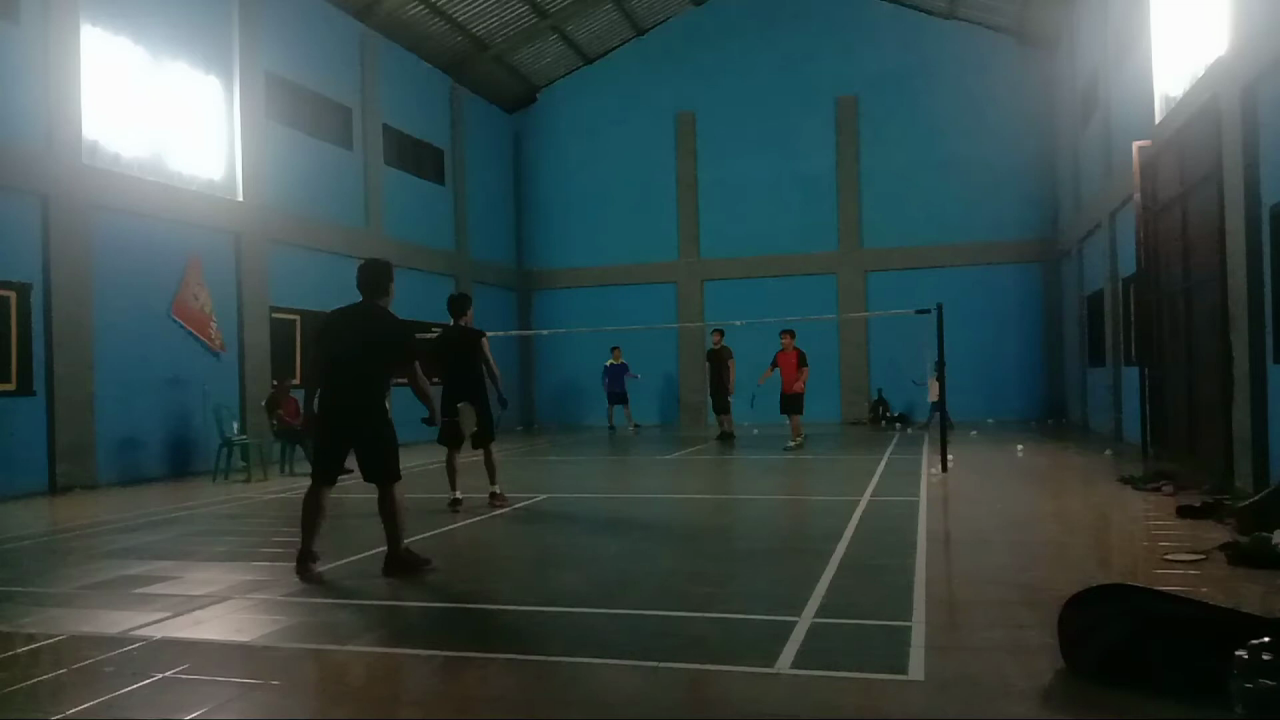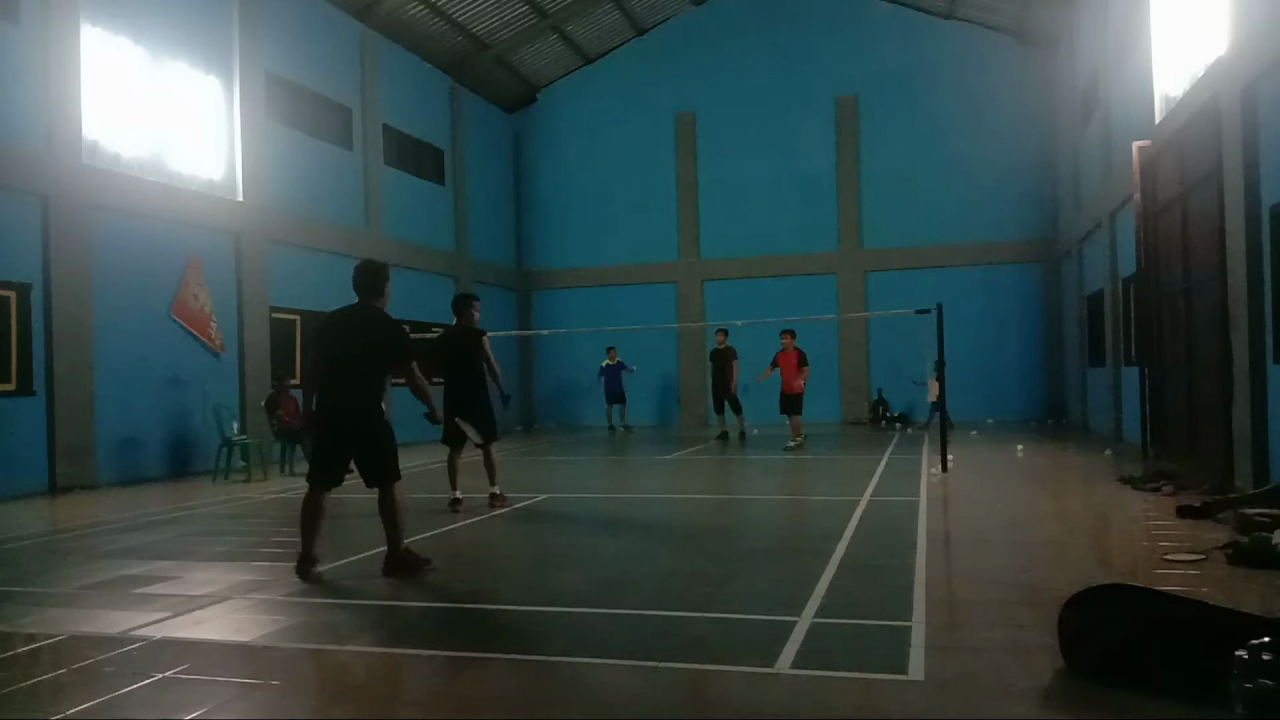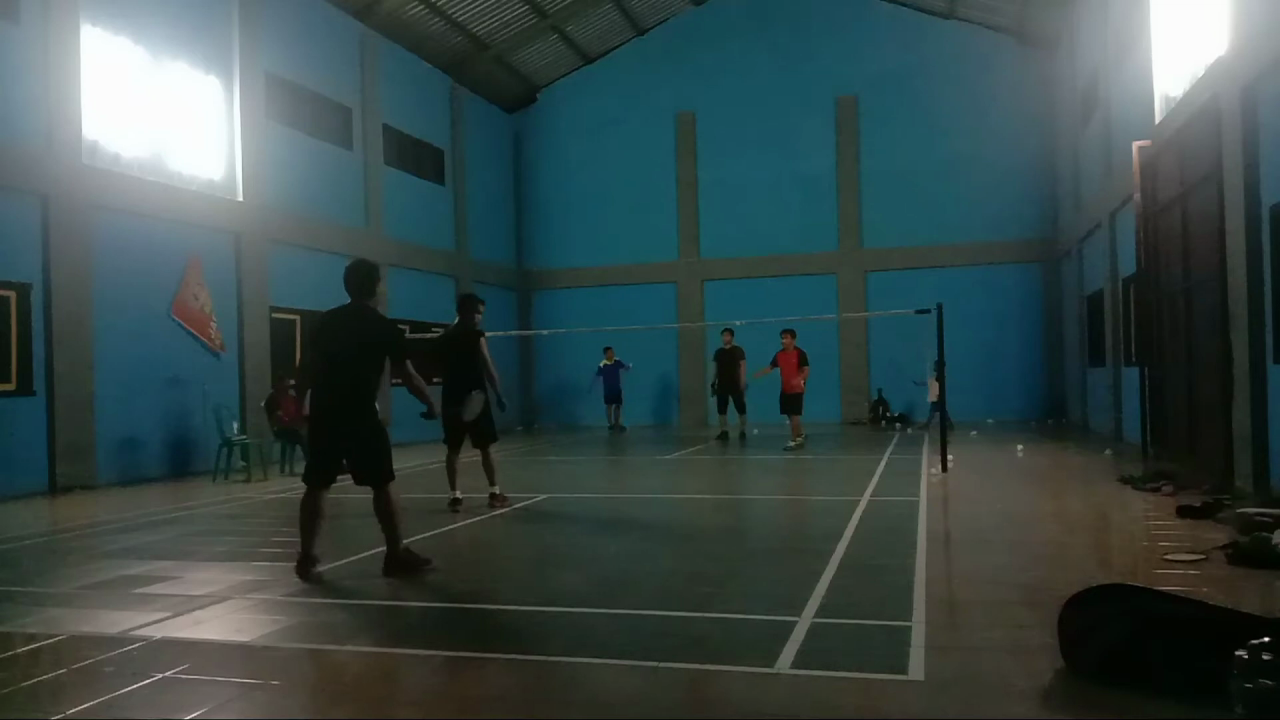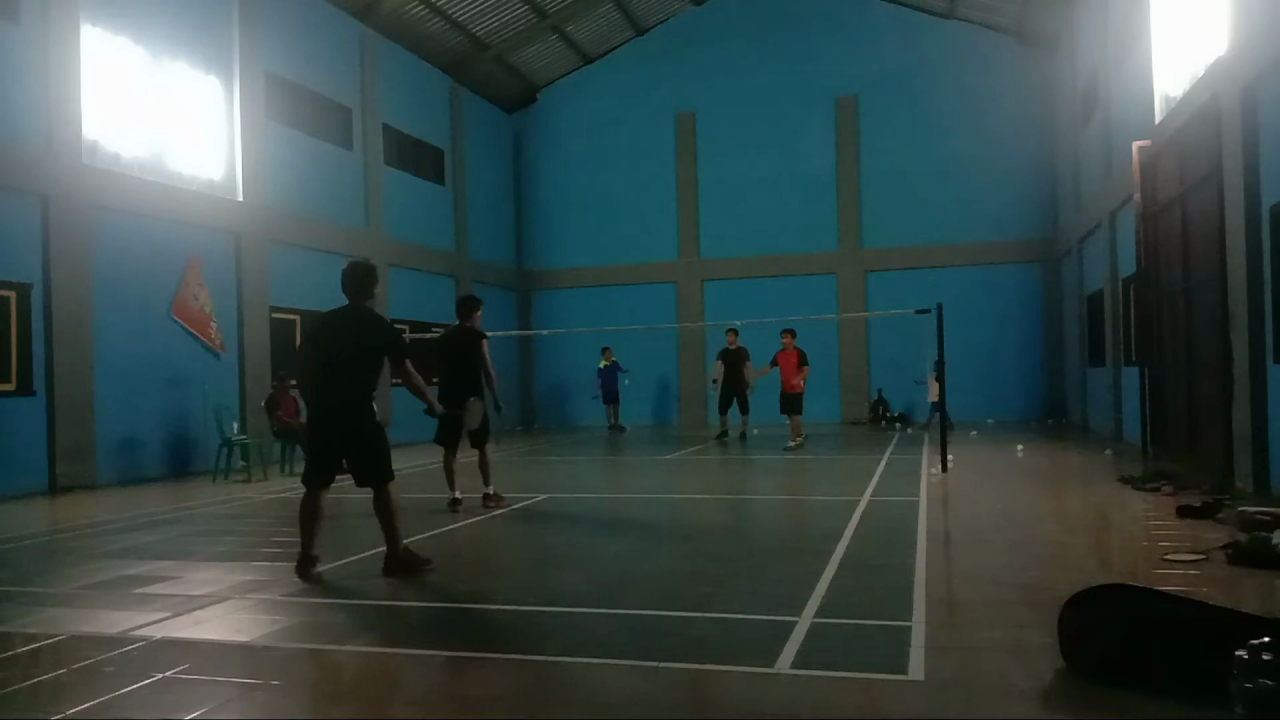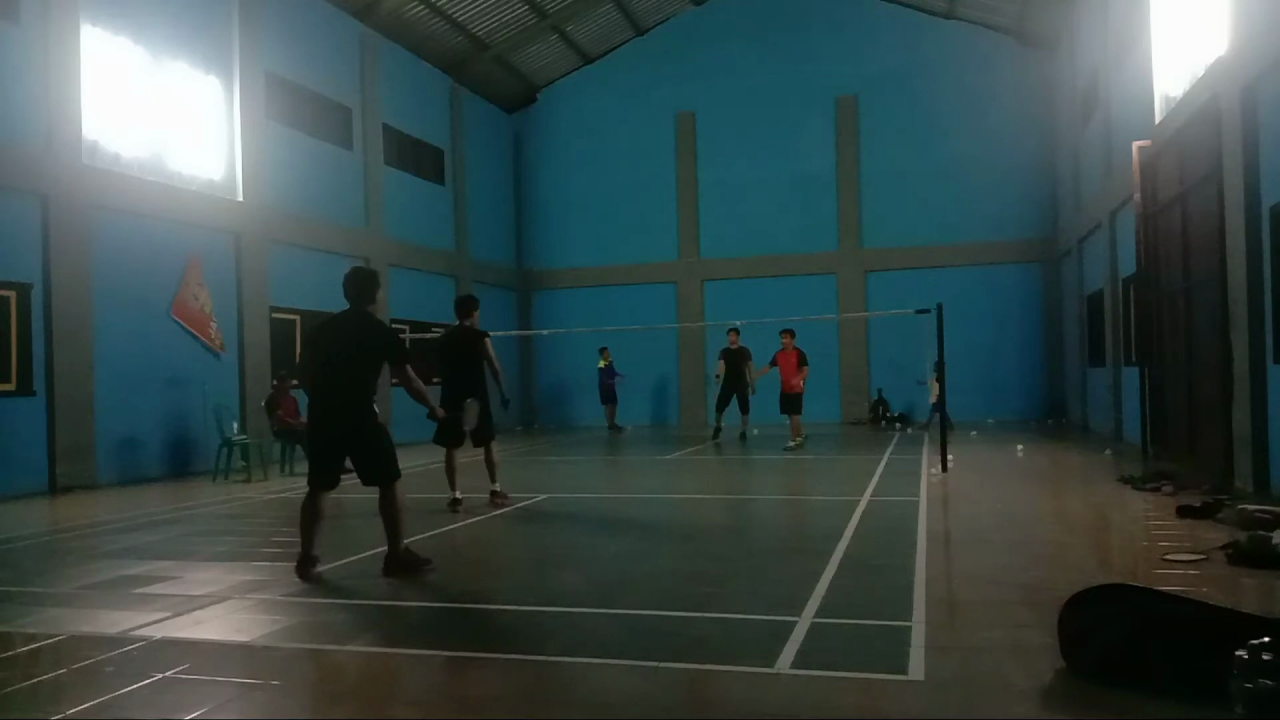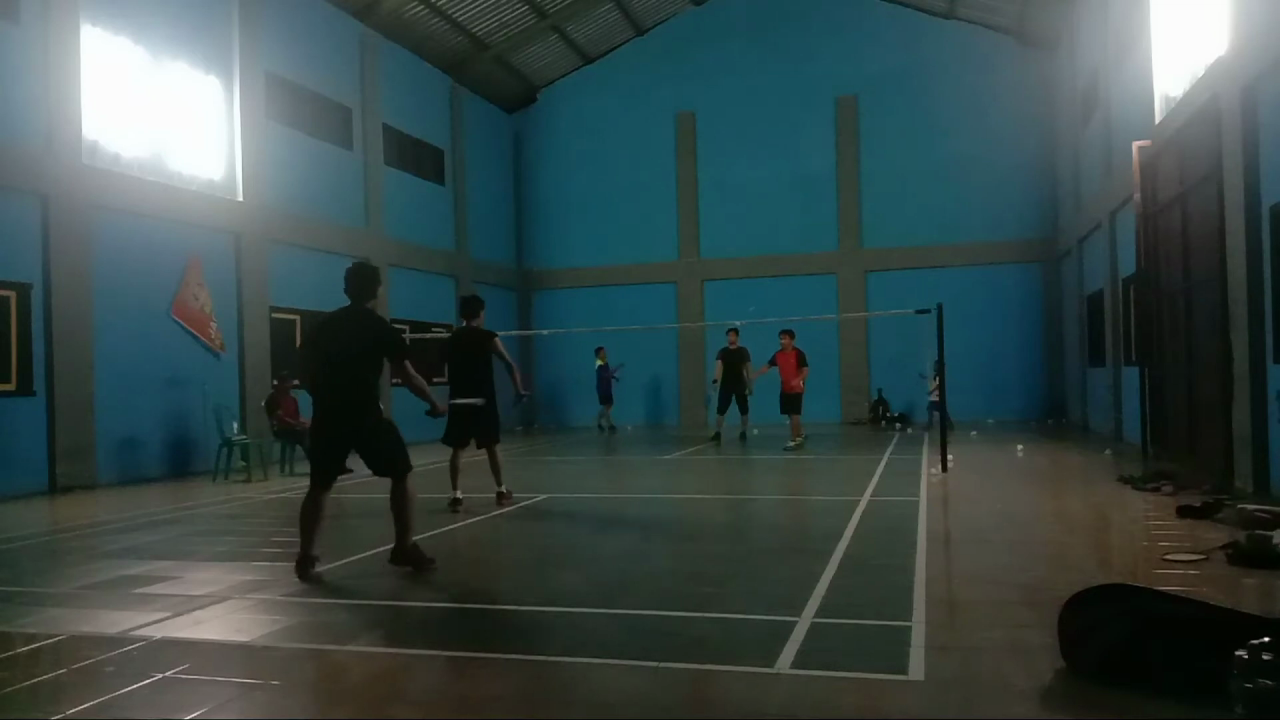
dt=0.2s
person 1, frame 1
left shoulder: (334, 319)
right shoulder: (394, 327)
left elbow: (316, 366)
right elbow: (415, 378)
left wrist: (310, 404)
right wrist: (432, 409)
left hip: (331, 411)
right hip: (371, 413)
left knee: (320, 483)
right knee: (387, 484)
left ankle: (306, 556)
right ankle: (397, 555)
person 1, frame 2
left shoulder: (332, 321)
right shoulder: (391, 328)
left elbow: (314, 369)
right elbow: (413, 378)
left wrist: (309, 406)
right wrist: (433, 408)
left hip: (328, 413)
right hip: (367, 415)
left knee: (319, 487)
right knee: (386, 485)
left ankle: (307, 559)
right ankle: (397, 555)
person 1, frame 3
left shoulder: (326, 321)
right shoulder: (384, 327)
left elbow: (309, 368)
right elbow: (409, 377)
right wrist: (431, 405)
left hip: (324, 413)
right hip: (360, 415)
left knee: (316, 487)
right knee: (381, 485)
left ankle: (306, 559)
right ankle: (396, 555)
person 1, frame 4
left shoulder: (323, 324)
right shoulder: (380, 327)
left elbow: (304, 371)
right elbow: (408, 375)
left wrist: (313, 403)
right wrist: (432, 402)
left hip: (322, 415)
right hip: (359, 416)
left knee: (315, 488)
right knee: (381, 484)
left ankle: (306, 559)
right ankle: (396, 555)
person 1, frame 5
left shoulder: (324, 328)
right shoulder: (381, 332)
left elbow: (305, 375)
right elbow: (409, 381)
right wrist: (433, 407)
left hip: (323, 417)
right hip: (360, 417)
left knee: (317, 489)
right knee: (388, 484)
left ankle: (306, 559)
right ankle: (396, 555)
person 1, frame 6
left shoulder: (324, 326)
right shoulder: (380, 328)
left elbow: (306, 374)
right elbow: (408, 376)
right wrist: (434, 403)
left hip: (328, 416)
right hip: (366, 415)
left knee: (319, 487)
right knee: (400, 476)
left ankle: (306, 558)
right ankle: (404, 547)
person 2, frame 1
left shoulder: (440, 339)
right shoulder: (477, 336)
left elbow: (439, 371)
right elbow: (491, 368)
right wrist: (500, 394)
left hip: (451, 401)
right hip: (476, 399)
left knee: (453, 449)
right knee: (487, 447)
left ankle: (455, 496)
right ankle: (495, 492)
person 2, frame 2
left shoulder: (443, 339)
right shoulder: (478, 335)
left elbow: (442, 369)
right elbow: (492, 367)
right wrist: (502, 391)
left hip: (453, 400)
right hip: (477, 399)
left knee: (454, 449)
right knee: (486, 447)
left ankle: (455, 496)
right ankle: (494, 493)
person 2, frame 3
left shoulder: (443, 338)
right shoulder: (476, 336)
left elbow: (442, 369)
right elbow: (488, 369)
right wrist: (499, 395)
left hip: (451, 401)
right hip: (475, 399)
left knee: (453, 449)
right knee: (485, 448)
left ankle: (455, 496)
right ankle: (494, 493)
person 2, frame 4
left shoulder: (444, 338)
right shoulder: (478, 338)
left elbow: (441, 369)
right elbow: (488, 371)
right wrist: (495, 399)
left hip: (448, 401)
right hip: (473, 399)
left knee: (450, 449)
right knee: (482, 447)
left ankle: (455, 496)
right ankle: (488, 493)
person 2, frame 5
left shoulder: (445, 338)
right shoulder: (480, 337)
left elbow: (442, 369)
right elbow: (495, 368)
right wrist: (503, 394)
left hip: (451, 400)
right hip: (476, 399)
left knee: (451, 449)
right knee: (487, 445)
left ankle: (455, 496)
right ankle: (495, 490)
person 2, frame 6
left shoulder: (451, 340)
right shoulder: (488, 338)
left elbow: (449, 371)
right elbow: (510, 365)
right wrist: (518, 389)
left hip: (460, 402)
right hip: (483, 400)
left knee: (457, 449)
right knee: (491, 447)
left ankle: (456, 495)
right ankle: (501, 491)
